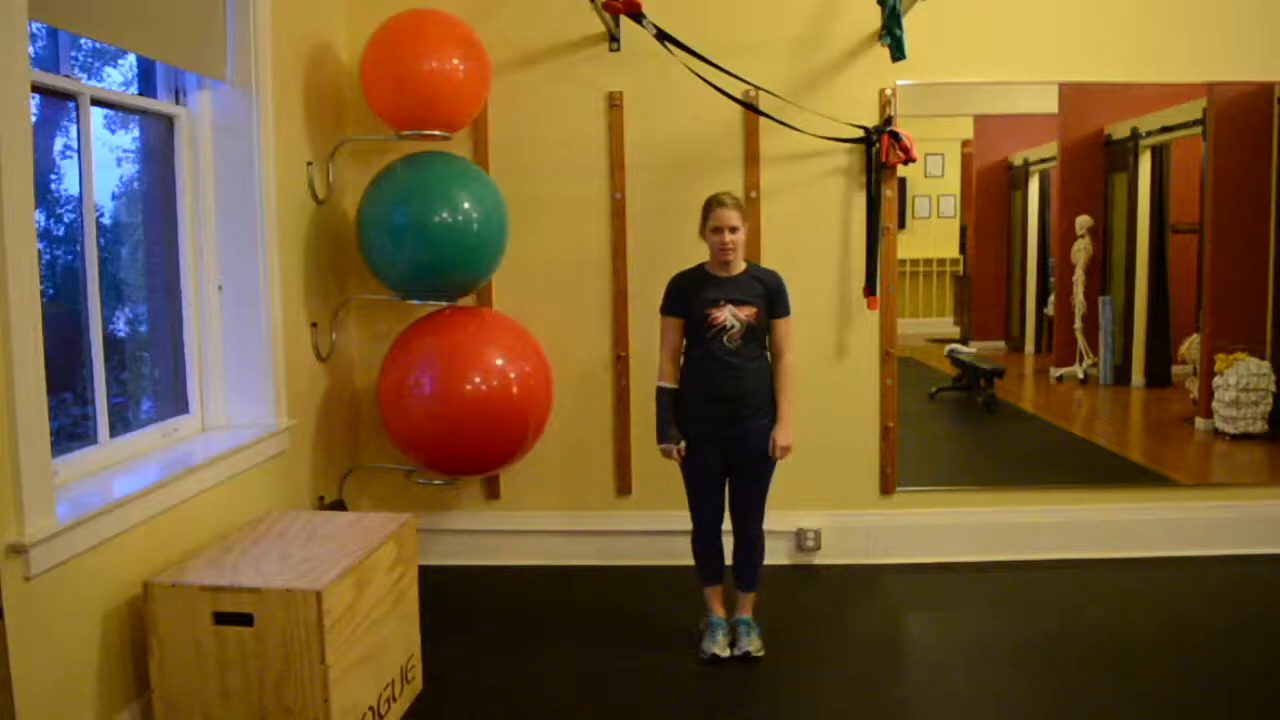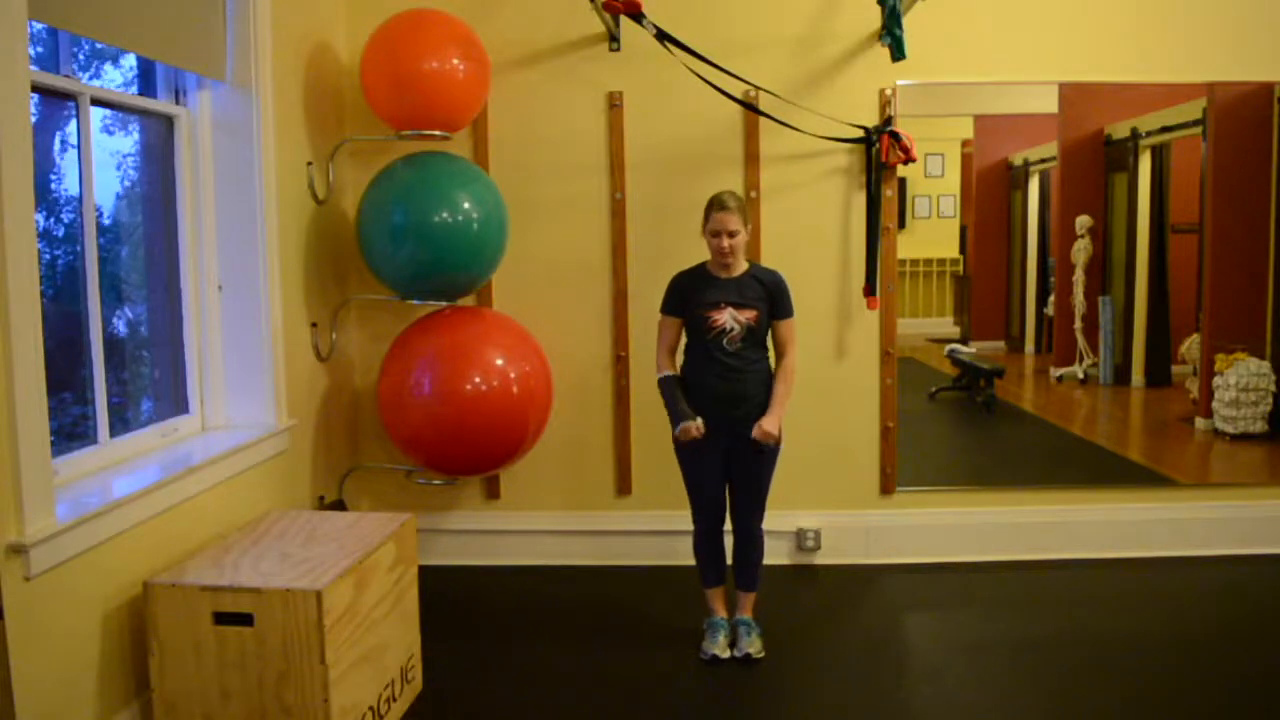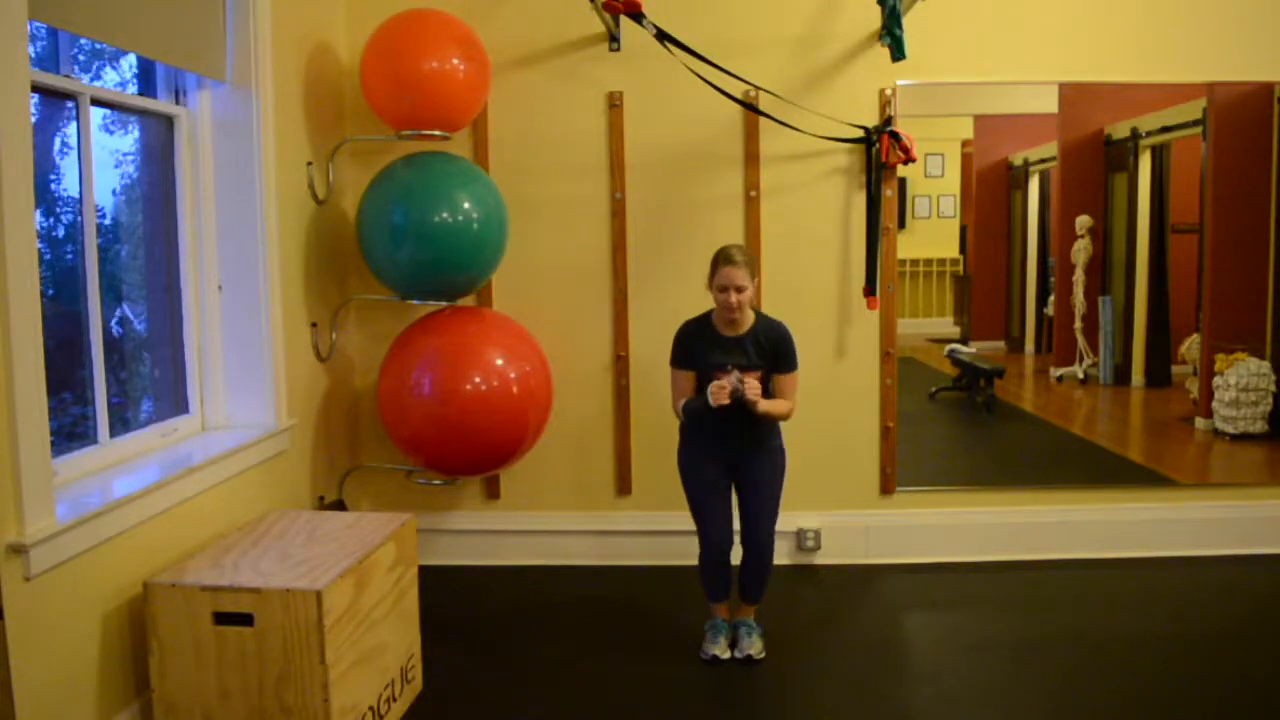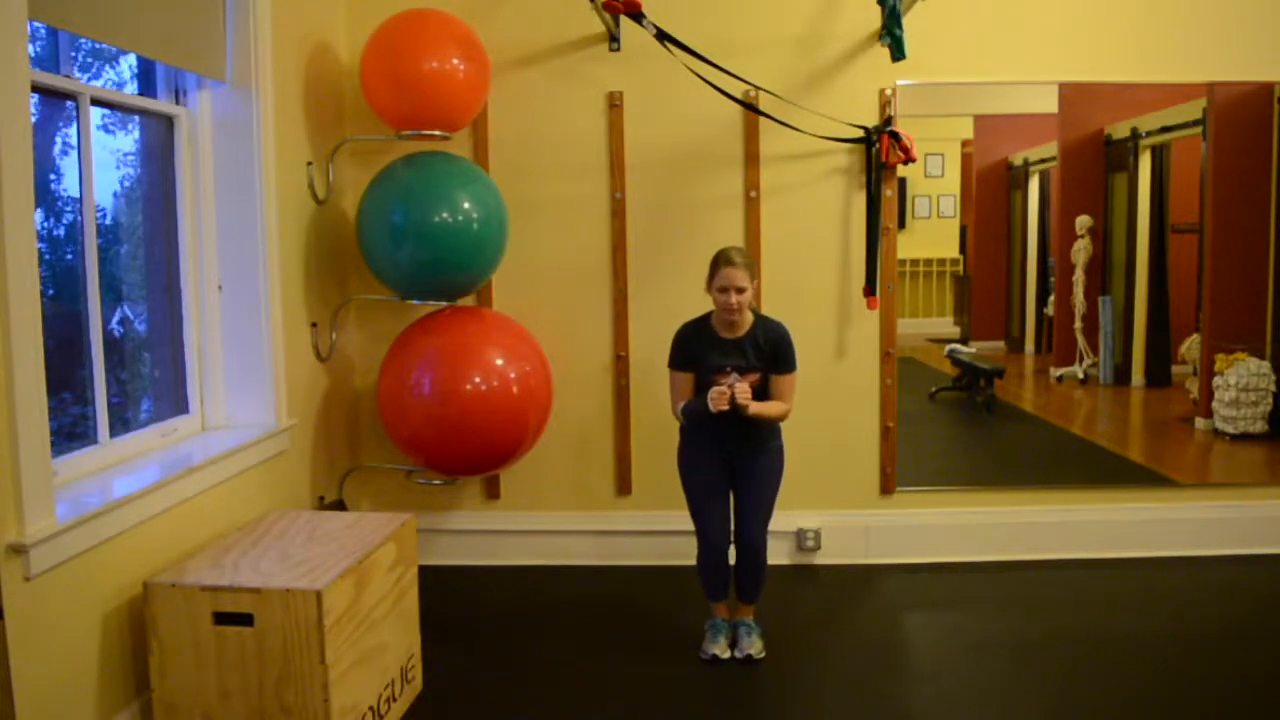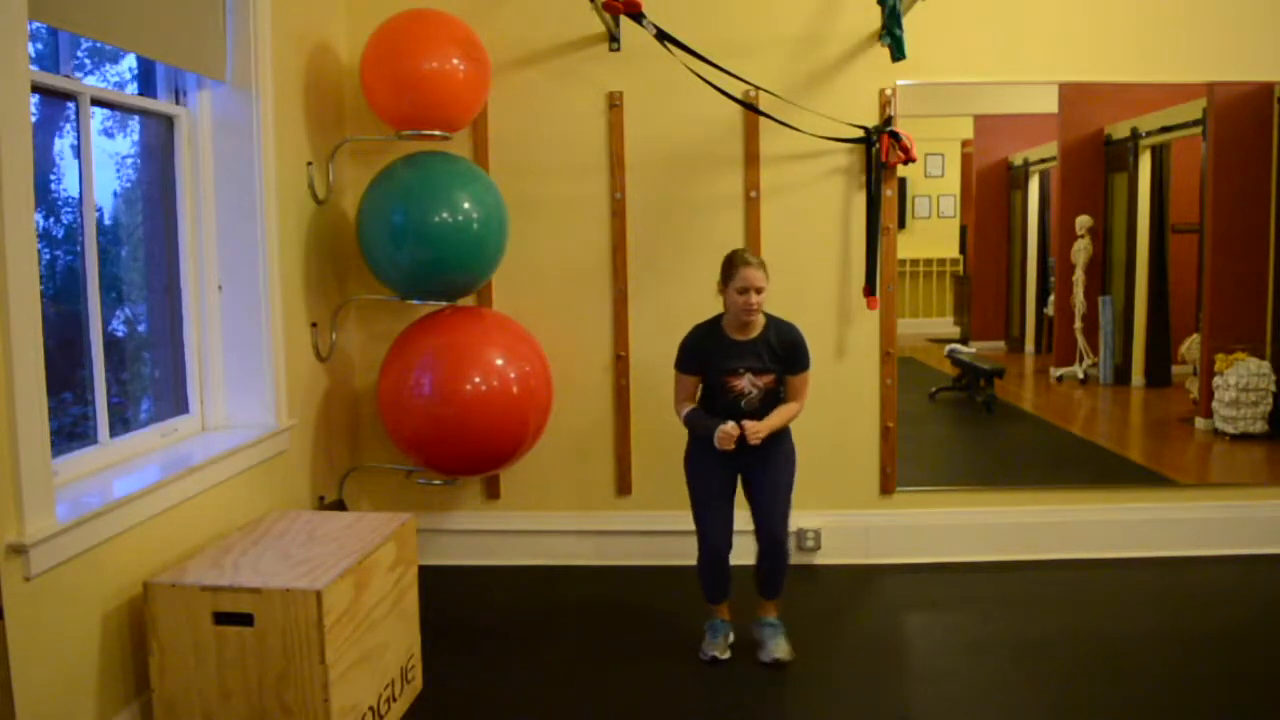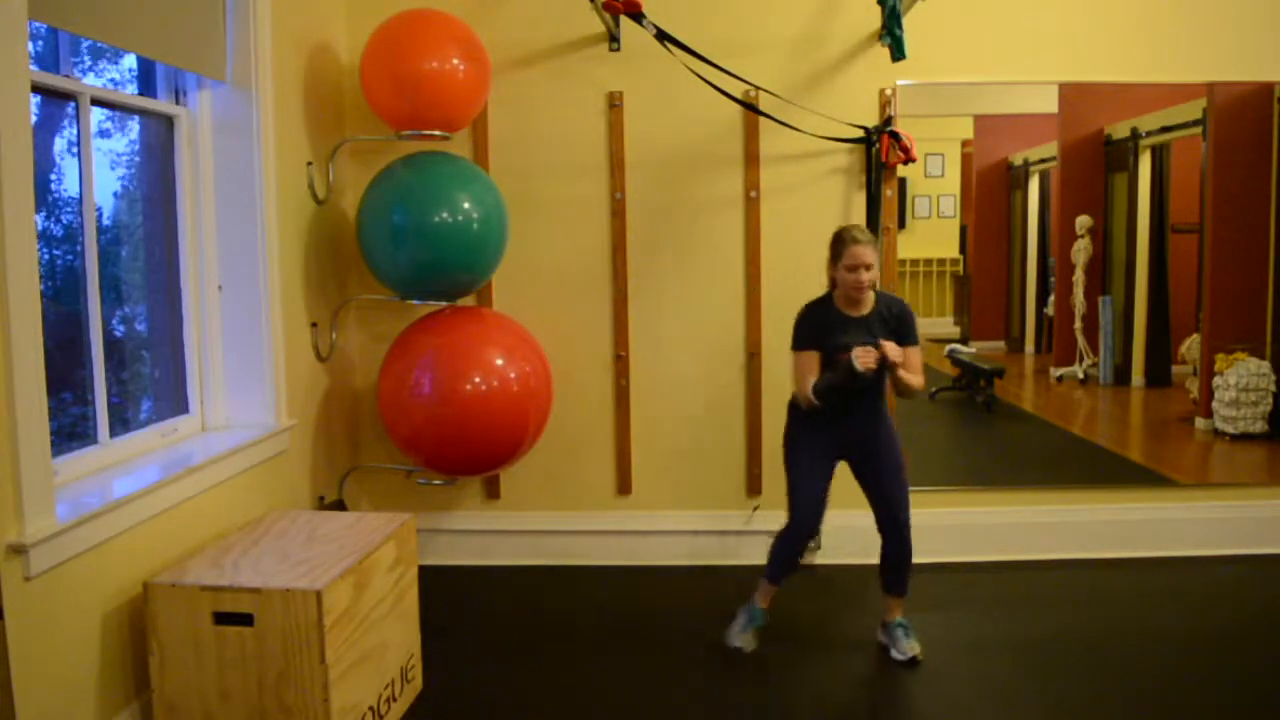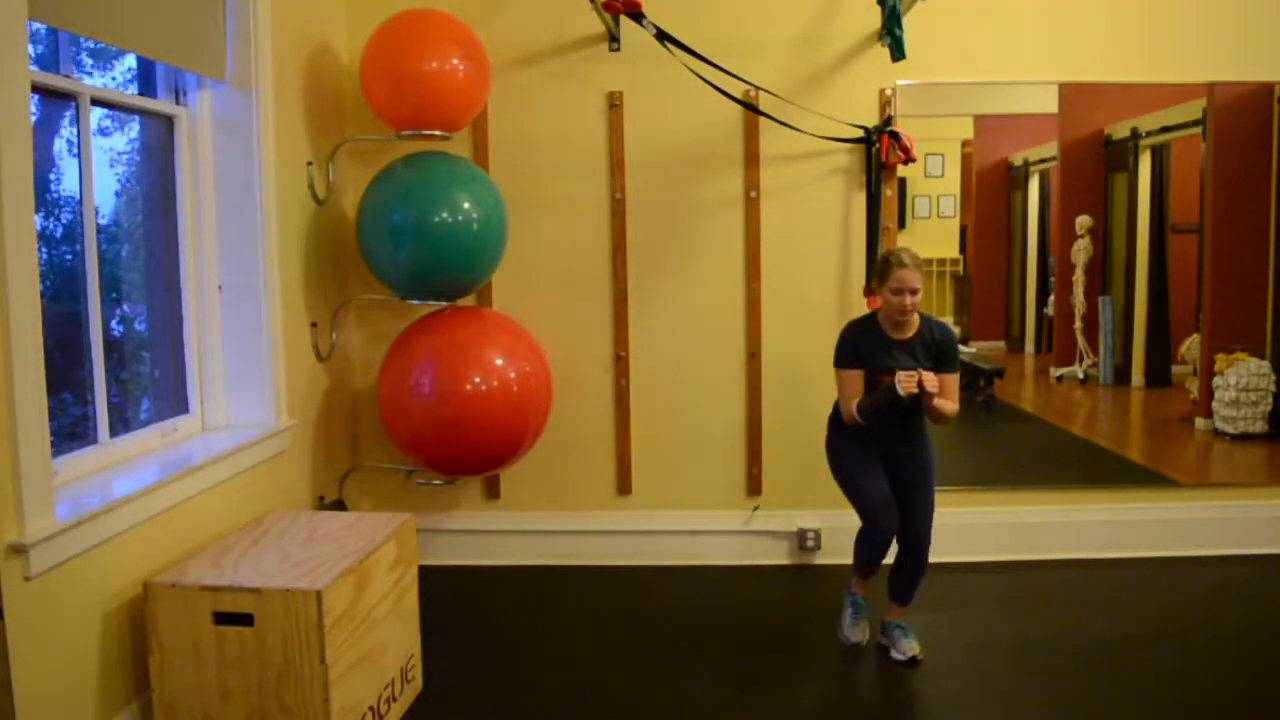
dt=0.5s
person 1, frame 1
left shoulder: (768, 283)
right shoulder: (684, 286)
left elbow: (782, 357)
right elbow: (669, 360)
left wrist: (784, 420)
right wrist: (667, 426)
left hip: (754, 422)
right hip: (700, 423)
left knee: (748, 521)
right knee: (706, 520)
left ankle: (745, 616)
right ankle: (714, 616)
person 1, frame 2
left shoulder: (769, 283)
right shoulder: (685, 285)
left elbow: (787, 355)
right elbow: (665, 356)
left wrist: (775, 414)
right wrist: (679, 411)
left hip: (753, 421)
right hip: (701, 422)
left knee: (748, 521)
right knee: (708, 521)
left ankle: (746, 617)
right ankle: (717, 618)
person 1, frame 3
left shoulder: (775, 335)
right shoulder: (691, 335)
left elbow: (787, 406)
right elbow: (681, 406)
left wrist: (759, 403)
right wrist: (705, 402)
left hip: (759, 446)
right hip: (703, 448)
left knee: (760, 540)
right knee: (715, 540)
left ankle: (747, 619)
right ankle: (718, 620)
person 1, frame 4
left shoulder: (774, 336)
right shoulder: (689, 337)
left elbow: (783, 405)
right elbow: (680, 406)
left wrist: (749, 406)
right wrist: (705, 405)
left hip: (759, 448)
right hip: (703, 449)
left knee: (752, 539)
right knee: (713, 541)
left ankle: (746, 619)
right ankle: (718, 619)
person 1, frame 5
left shoulder: (786, 338)
right shoulder: (699, 341)
left elbow: (795, 401)
right elbow: (684, 405)
left wrist: (766, 427)
right wrist: (713, 429)
left hip: (770, 446)
right hip: (710, 450)
left knee: (773, 536)
right knee: (715, 543)
left ankle: (768, 620)
right ankle: (719, 621)
person 1, frame 6
left shoulder: (896, 312)
right shoulder: (813, 317)
left elbow: (915, 386)
right elbow: (807, 393)
left wrist: (898, 370)
right wrist: (851, 370)
left hip: (872, 426)
right hip: (814, 429)
left knee: (897, 526)
right knee: (804, 525)
left ankle: (894, 621)
right ankle: (756, 608)
person 1, frame 7
left shoulder: (940, 337)
right shoulder: (856, 336)
left elbow: (949, 413)
right elbow: (851, 412)
left wrist: (931, 397)
right wrist: (892, 393)
left hip: (909, 443)
right hip: (855, 441)
left knee: (917, 539)
right knee: (882, 519)
left ankle: (895, 623)
right ankle: (856, 594)
